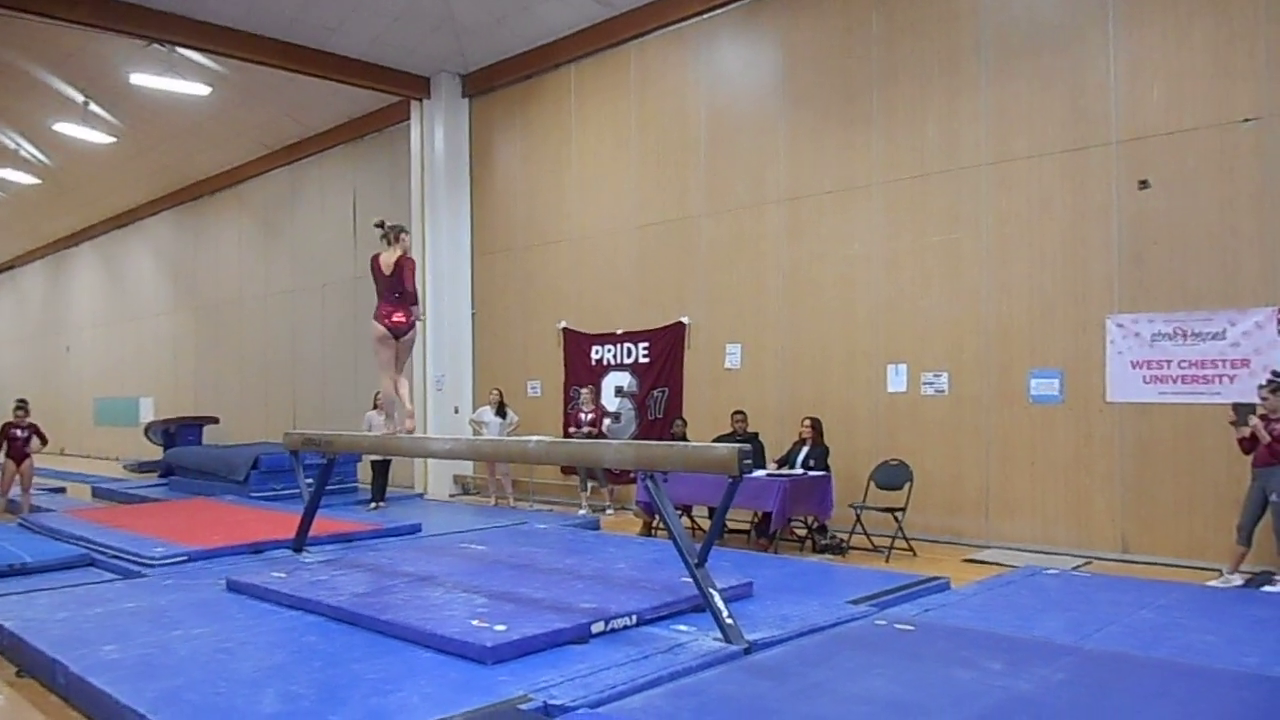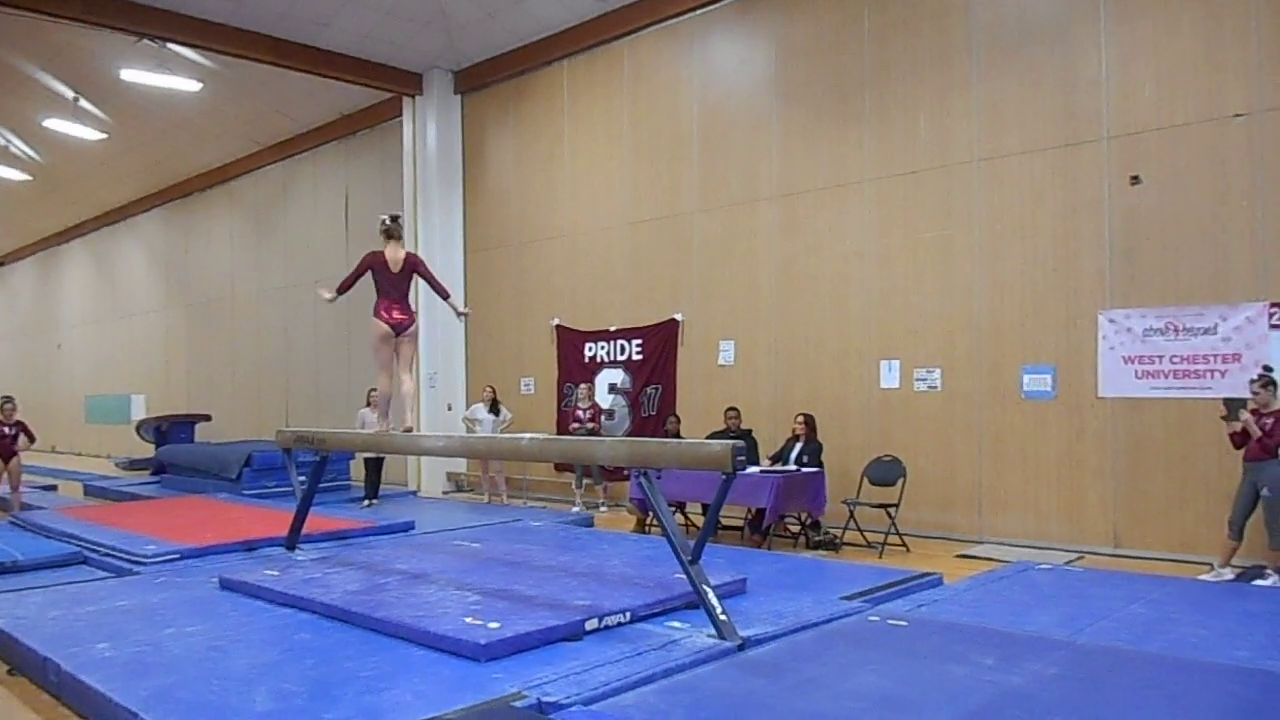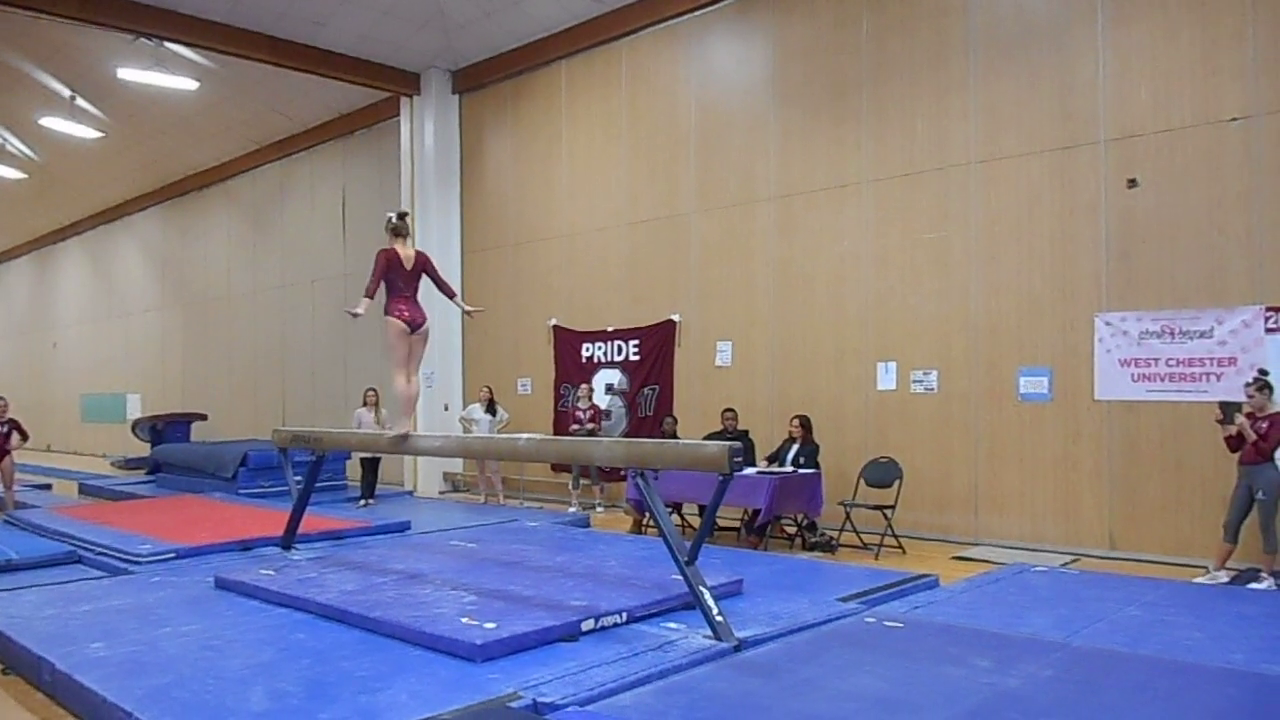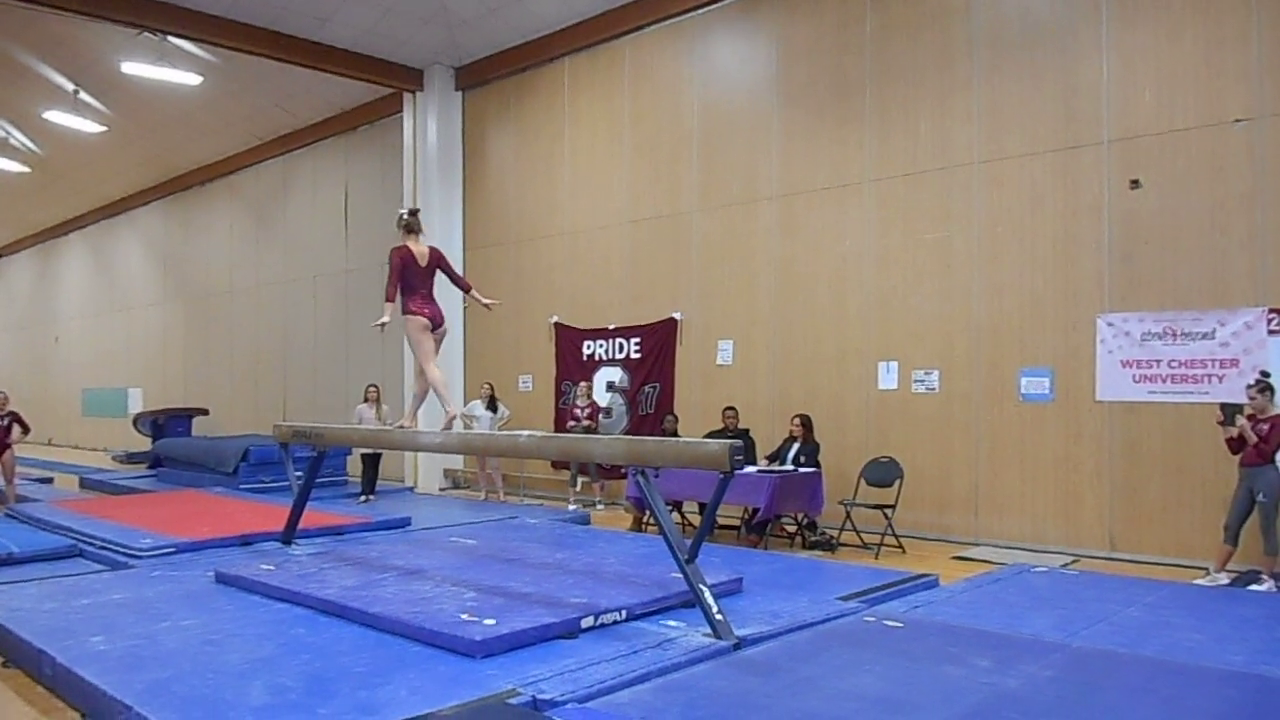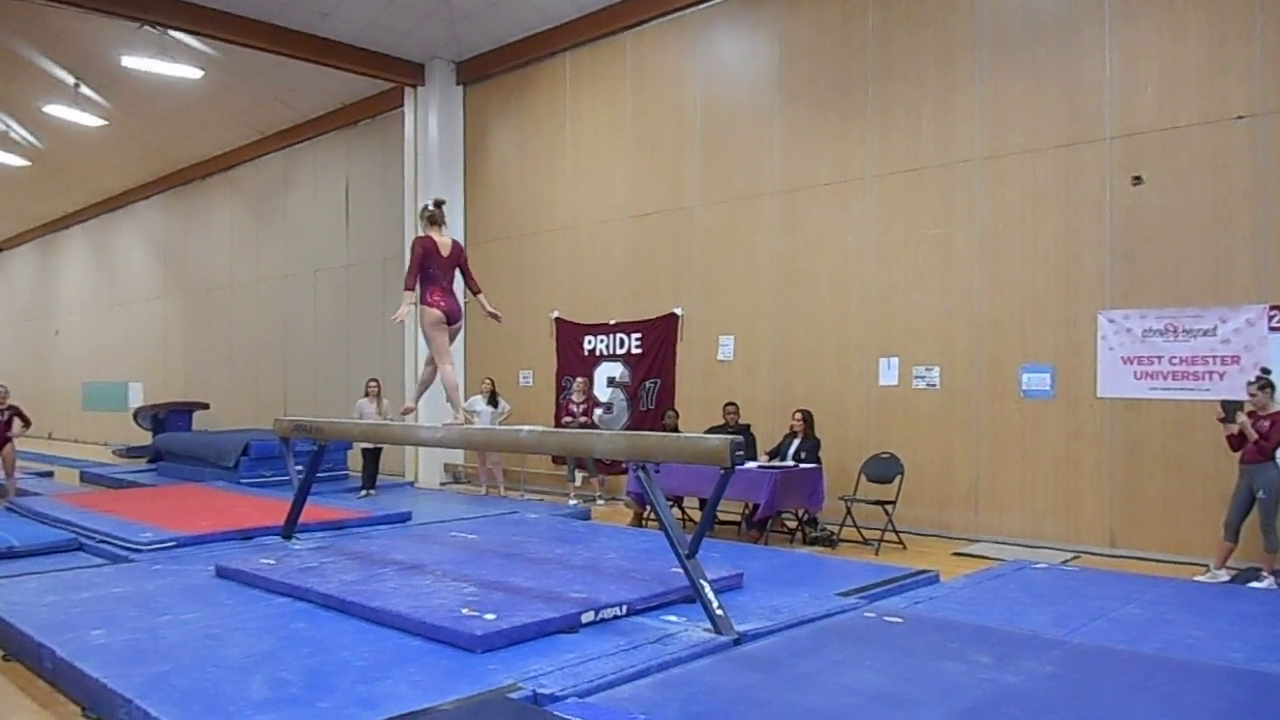
dt=0.3s
person 1, frame 1
left shoulder: (375, 260)
right shoulder: (406, 261)
right elbow: (410, 290)
right wrist: (416, 314)
left hip: (382, 321)
right hip: (404, 321)
left knee: (387, 376)
right knee: (399, 372)
left ankle: (392, 424)
right ankle: (408, 408)
person 1, frame 2
left shoulder: (373, 258)
right shoulder: (412, 259)
left elbow: (351, 279)
right elbow: (435, 284)
left wrist: (331, 296)
right wrist: (457, 308)
left hip: (384, 318)
right hip: (407, 319)
left knee: (385, 374)
right knee: (405, 372)
left ankle: (384, 422)
right ankle: (409, 418)
person 1, frame 3
left shoulder: (385, 255)
right shoulder: (420, 257)
left elbow: (375, 282)
right elbow: (441, 283)
left wrist: (362, 308)
right wrist: (463, 306)
left hip: (397, 316)
right hip: (419, 316)
left knee: (400, 372)
right knee: (413, 374)
left ankle: (401, 423)
right ankle: (406, 422)
person 1, frame 4
left shoulder: (398, 253)
right shoulder: (434, 252)
left elbow: (393, 283)
right elbow: (456, 278)
left wrist: (387, 315)
right wrist: (480, 299)
left hip: (415, 314)
right hip: (436, 314)
left knee: (429, 366)
right knee: (422, 370)
left ankle: (449, 408)
right ankle: (409, 418)
person 1, frame 5
left shoulder: (421, 243)
right shoulder: (456, 246)
left elbow: (413, 274)
right elbow: (469, 279)
left wrist: (406, 304)
right wrist: (486, 307)
left hip: (432, 307)
right hip: (453, 308)
left knee: (444, 362)
right knee: (434, 359)
left ankle: (458, 414)
right ankle: (413, 400)
person 2, frame 1
right shoulder: (1262, 419)
right elbow: (1247, 449)
left wrist: (1260, 431)
right wrist: (1239, 428)
right hip: (1258, 477)
right knee: (1244, 526)
right ankle: (1231, 574)
person 2, frame 2
right shoulder: (1253, 413)
right elbow: (1238, 444)
left wrist: (1251, 426)
right wrist: (1230, 423)
right hip: (1249, 472)
right knee: (1236, 520)
right ankle: (1222, 568)
person 2, frame 3
right shoulder: (1249, 417)
right elbow: (1234, 447)
left wrist: (1246, 429)
right wrist: (1225, 426)
right hip: (1244, 475)
right knee: (1231, 523)
right ankle: (1217, 571)
person 2, frame 4
right shoulder: (1251, 419)
right elbow: (1235, 449)
left wrist: (1247, 431)
right wrist: (1226, 428)
right hip: (1245, 477)
right knee: (1231, 525)
right ankle: (1218, 573)
person 2, frame 5
right shoulder: (1251, 415)
right elbow: (1236, 446)
left wrist: (1248, 428)
right wrist: (1227, 425)
right hip: (1246, 474)
right knee: (1231, 522)
right ankle: (1218, 570)
